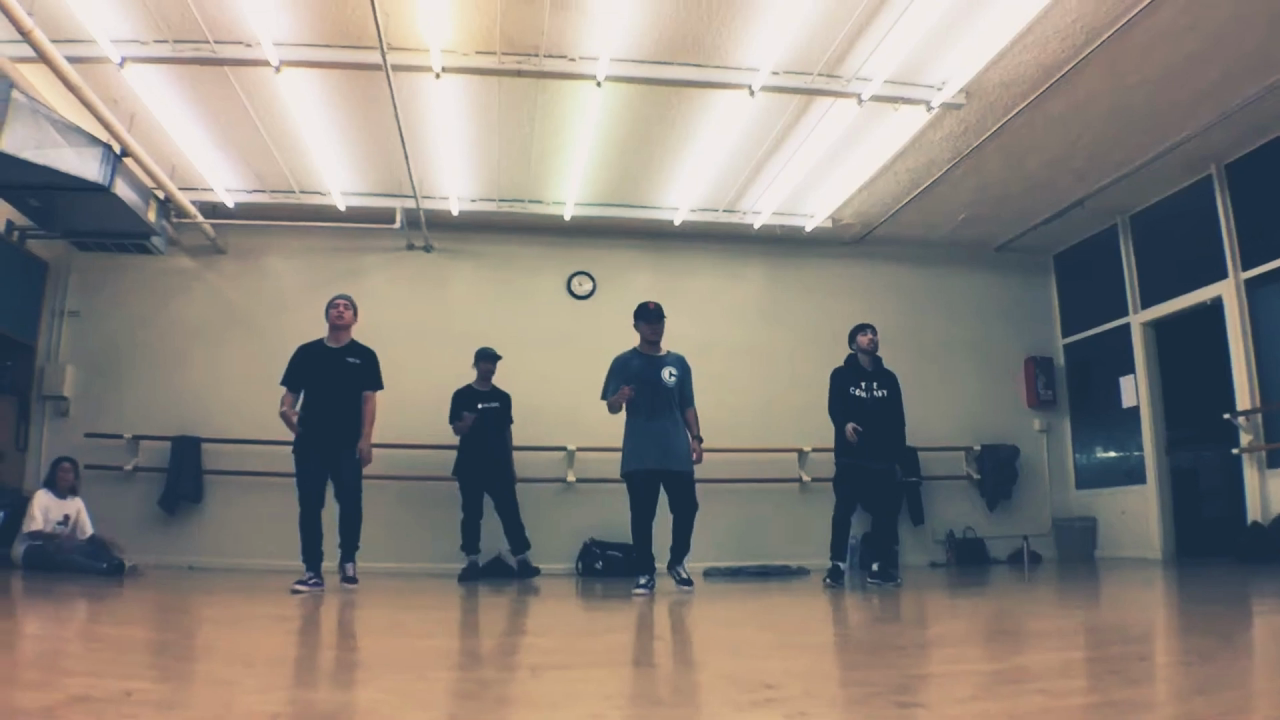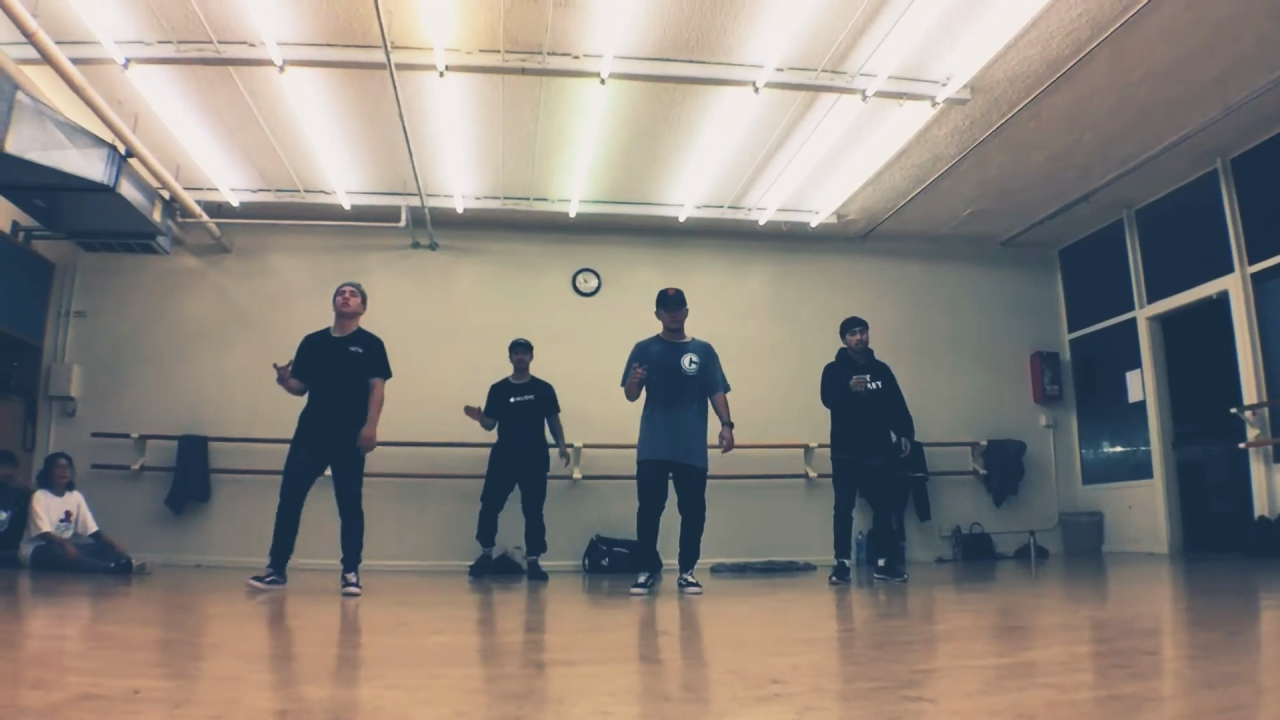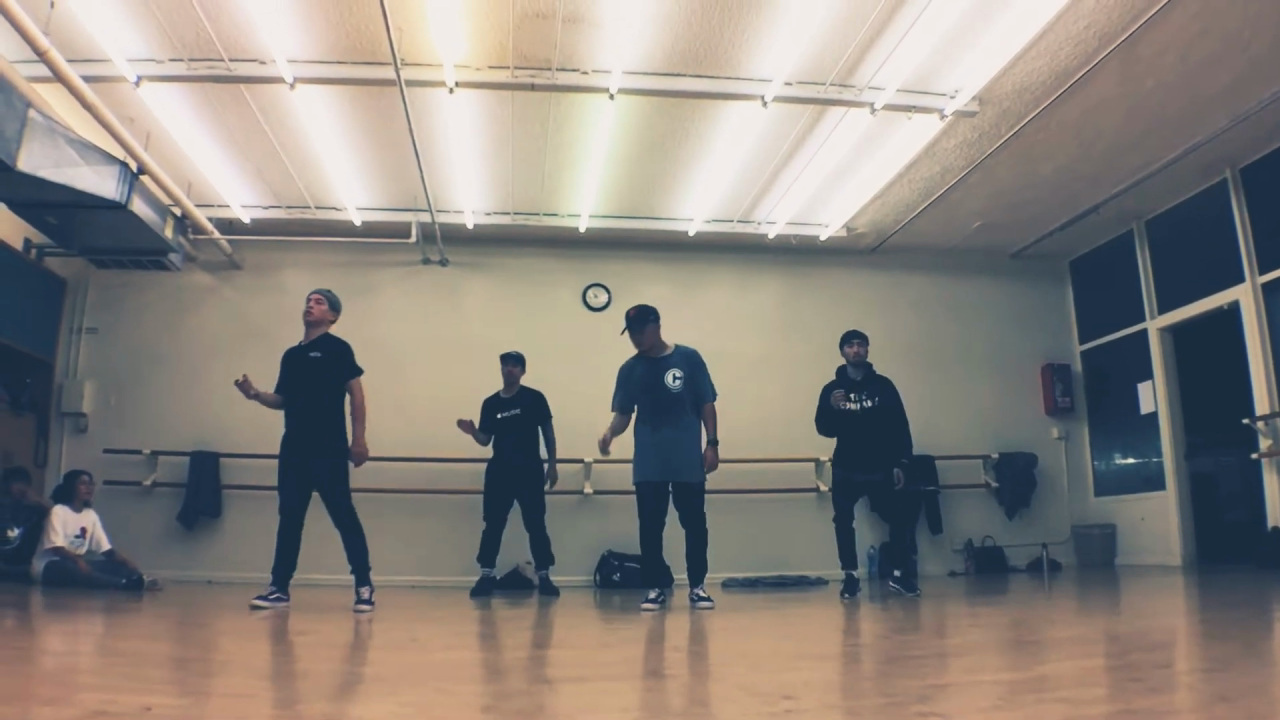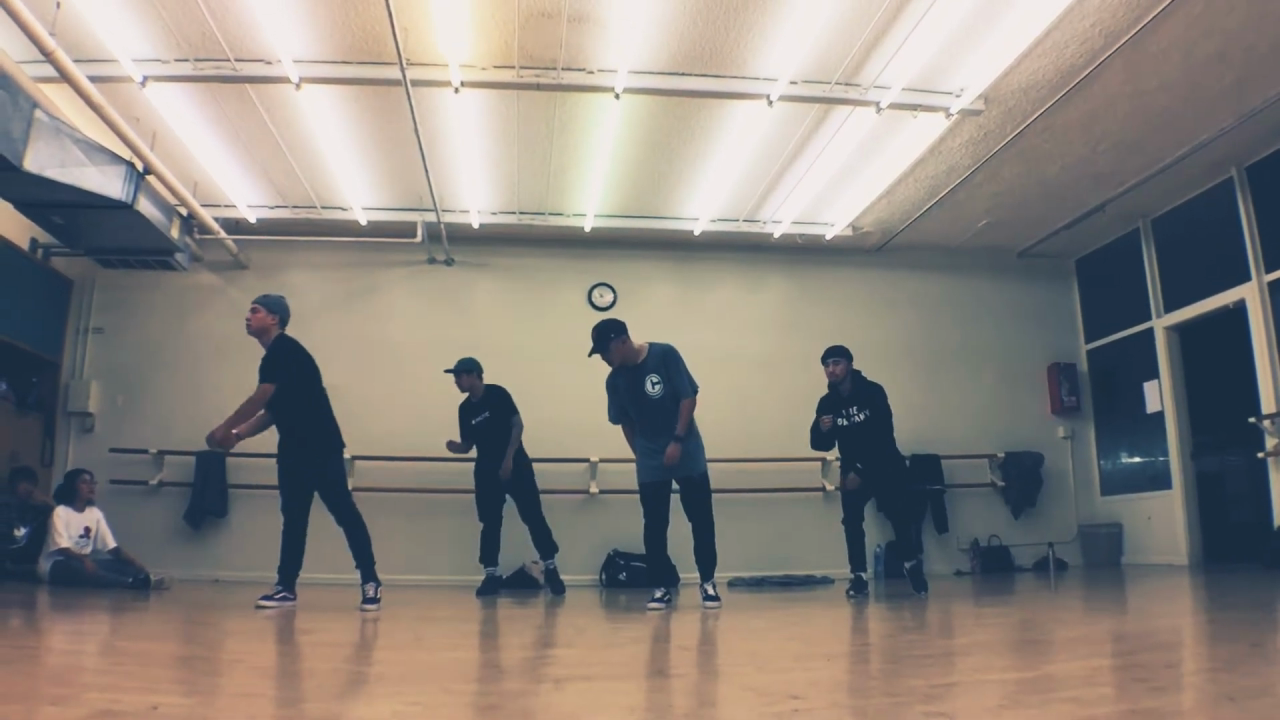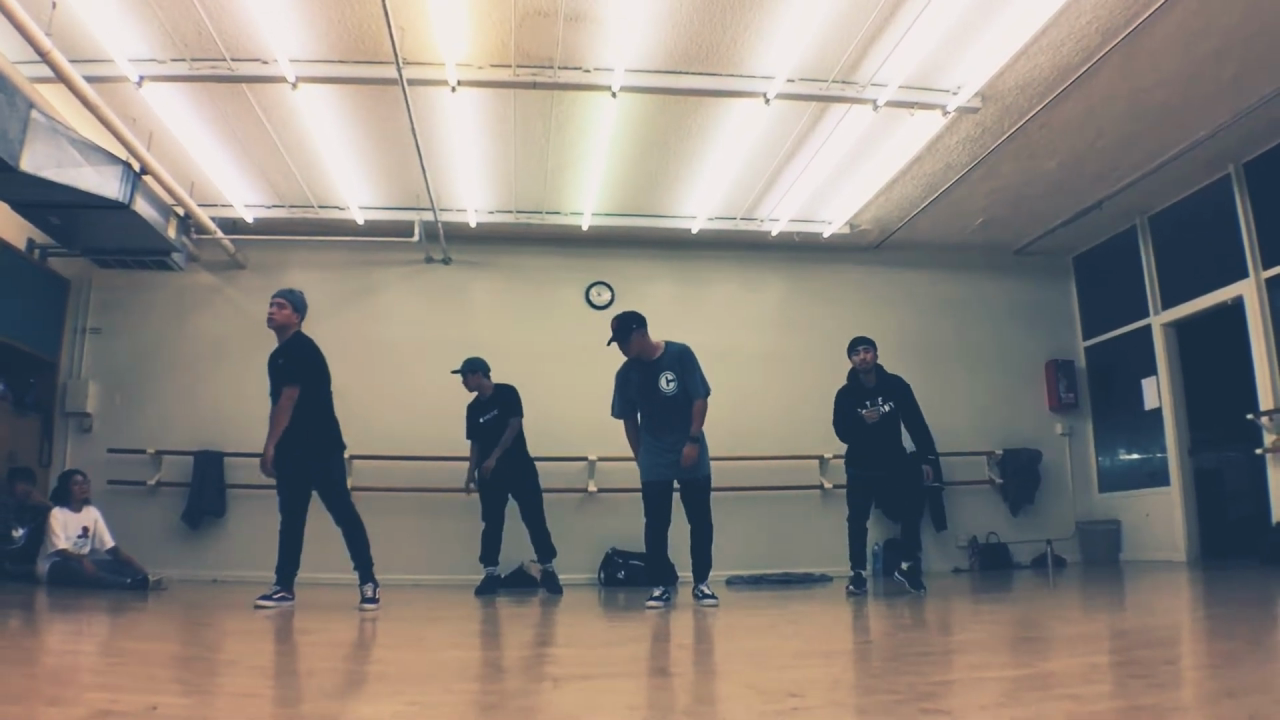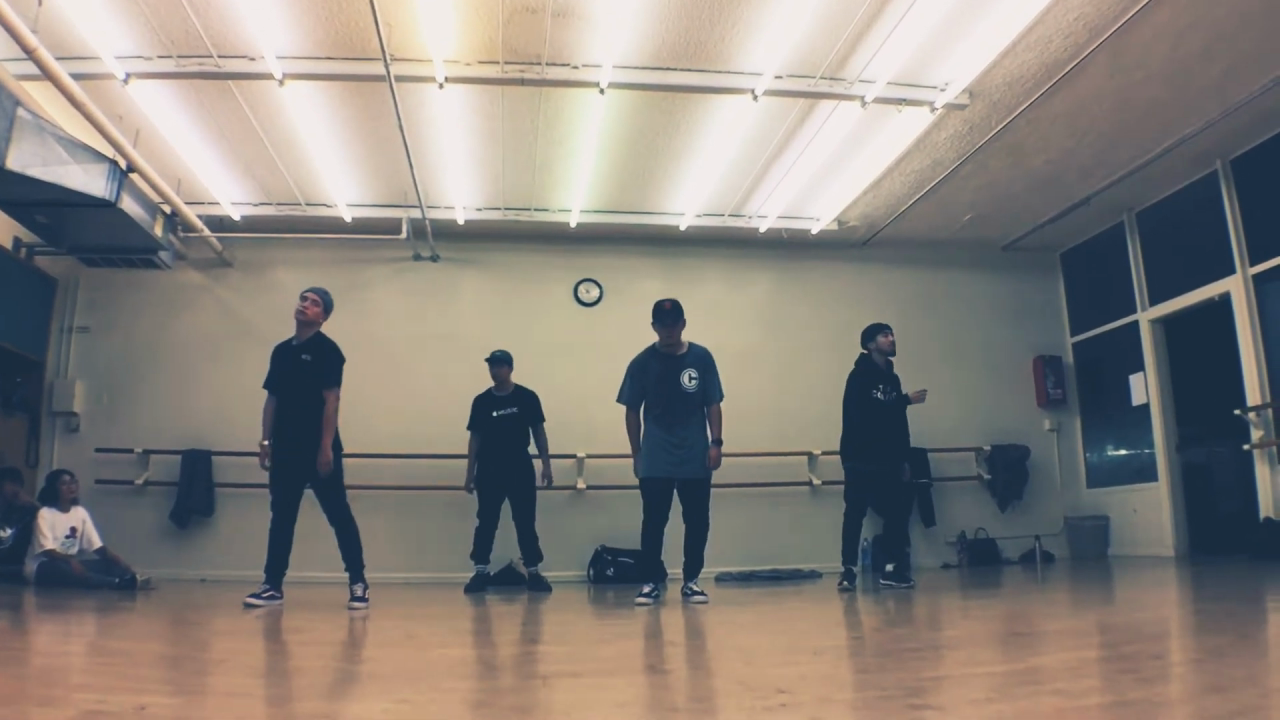
dt=0.7s
person 1, frame 1
left shoulder: (364, 356)
right shoulder: (306, 353)
left elbow: (368, 401)
right elbow: (291, 393)
left wrist: (366, 439)
right wrist: (286, 410)
left hip: (346, 444)
right hip: (309, 442)
left knee: (350, 500)
right knee: (309, 506)
left ankle: (347, 561)
right ankle: (313, 572)
person 1, frame 2
left shoulder: (370, 344)
right shoulder: (311, 342)
left elbow: (377, 388)
right elbow: (300, 388)
left wrist: (371, 426)
right wrist: (283, 380)
left hip: (349, 438)
right hip: (309, 434)
left knee: (350, 505)
right knee: (290, 497)
left ankle: (350, 572)
right ankle: (276, 568)
person 1, frame 3
left shoulder: (336, 348)
right shoulder: (291, 355)
left elbow: (355, 392)
right elbow: (283, 401)
left wrist: (358, 438)
right wrist: (255, 394)
left hip: (328, 449)
right hip: (294, 448)
left knee: (344, 516)
right knee: (290, 517)
left ankle: (364, 586)
right ankle: (280, 587)
person 1, frame 4
left shoulder: (285, 350)
right shoulder: (272, 357)
left elbow: (260, 400)
right elbow: (273, 413)
left wrist: (225, 429)
right wrist: (238, 435)
left hip: (321, 446)
right hip: (293, 449)
left knee: (344, 511)
right knee: (293, 518)
left ankle: (370, 582)
right ankle: (286, 587)
person 1, frame 5
left shoulder: (302, 349)
right shoulder: (277, 355)
left elbow: (288, 401)
left wrist: (269, 446)
right wrist: (274, 449)
left hip: (321, 447)
right hip: (292, 449)
left knee: (343, 513)
right knee: (290, 518)
left ankle: (368, 582)
right ankle: (284, 586)
person 1, frame 6
left shoulder: (327, 349)
right shoulder: (280, 351)
left elbow: (331, 400)
right elbow: (272, 400)
left wrist: (326, 447)
right wrist: (266, 442)
left hip: (319, 449)
right hip: (285, 449)
left knee: (339, 514)
right knee: (281, 517)
left ankle: (358, 583)
right ankle: (273, 585)
person 2, frame 1
left shoulder: (678, 363)
right shoulder: (624, 362)
left elbow: (687, 406)
right elbow: (611, 407)
left wrist: (696, 438)
right wrist: (619, 398)
left hip: (676, 452)
right hip: (639, 455)
left knee: (686, 506)
right knee: (642, 514)
left ankle: (677, 563)
right ankle: (645, 573)
person 2, frame 2
left shoulder: (703, 350)
right shoulder: (644, 349)
left elbow: (716, 392)
right elbow: (631, 396)
left wrist: (727, 424)
right wrist: (634, 381)
left hip: (692, 446)
right hip: (653, 444)
left knee: (693, 510)
right knee: (649, 506)
left ankle: (687, 571)
right ankle: (647, 570)
person 2, frame 3
left shoulder: (689, 358)
right shoulder: (630, 369)
left elbow: (707, 403)
right elbow: (623, 414)
left wrist: (712, 443)
right wrist: (609, 436)
left hip: (688, 460)
right hip: (648, 463)
left knee: (695, 524)
right knee: (650, 526)
left ankle: (697, 586)
right ankle: (656, 587)
person 2, frame 4
left shoulder: (665, 355)
right shoulder: (614, 380)
left elbow: (689, 398)
left wrist: (677, 440)
right wrist: (641, 455)
left hip: (686, 452)
right hip: (650, 461)
left knee: (701, 519)
right knee: (654, 526)
left ankle: (707, 581)
right ankle: (662, 587)
person 2, frame 5
left shoulder: (681, 355)
right shoulder: (626, 374)
left elbow: (700, 399)
right elbow: (629, 420)
left wrist: (693, 441)
right wrist: (640, 457)
left hip: (691, 455)
right hip: (654, 460)
left knee: (701, 521)
right knee: (656, 524)
left ankle: (701, 582)
right ankle: (661, 585)
person 2, frame 6
left shoulder: (702, 358)
right shoulder: (642, 363)
left elbow: (713, 404)
right elbow: (632, 411)
left wrist: (716, 443)
right wrist: (636, 454)
left hip: (696, 458)
right hip: (656, 459)
left knee: (698, 521)
right knee: (653, 521)
left ankle: (691, 581)
right ankle: (651, 582)
person 3, frame 1
left shoulder: (888, 378)
right shoulder: (842, 375)
left elbow: (897, 420)
right elbow: (835, 408)
left wrist: (897, 457)
right wrist: (844, 425)
left hip: (882, 459)
right hip: (850, 458)
left knee: (884, 513)
right knee: (843, 511)
left ankle: (878, 566)
right ankle: (837, 566)
person 3, frame 2
left shoulder: (881, 370)
right shoulder: (834, 370)
left elbow: (897, 405)
right elbow: (828, 399)
left wrist: (904, 433)
right wrist: (848, 388)
left hip: (879, 452)
right hip: (845, 453)
left knee: (884, 507)
right knee: (843, 508)
left ankle: (883, 562)
right ankle: (842, 563)
person 3, frame 3
left shoulder: (883, 385)
right shoulder: (832, 389)
left elbow: (900, 426)
right elbow: (826, 430)
left wrist: (900, 463)
right wrist: (832, 408)
left hip: (882, 467)
right hip: (846, 470)
left knee: (900, 517)
right knee: (842, 519)
left ankle: (900, 574)
right ankle: (851, 576)
person 3, frame 4
left shoulder: (873, 392)
right shoulder: (827, 403)
left elbow: (883, 435)
right elbow: (822, 445)
left wrist: (861, 470)
right wrist: (822, 430)
left hip: (887, 467)
right hip: (852, 469)
left knee: (900, 516)
right knee: (851, 521)
left ankle: (912, 565)
right ankle: (859, 576)
person 3, frame 5
left shoulder: (896, 385)
right shoulder: (846, 394)
left elbow: (915, 422)
right elbow: (843, 433)
left wrist: (928, 457)
right wrist: (862, 421)
left hip: (895, 463)
right hip: (861, 467)
left knee: (913, 509)
right knee: (857, 518)
left ankle: (908, 567)
right ankle: (858, 574)
person 3, frame 6
left shoulder: (892, 378)
right shoulder: (860, 376)
left elbow: (899, 420)
right elbow: (867, 413)
left wrist: (903, 458)
right wrist: (906, 401)
left hip: (887, 459)
right hip: (859, 458)
left knee: (898, 512)
right knee: (855, 513)
left ankle: (892, 568)
right ankle: (849, 570)
person 4, frame 1
left shoulder: (503, 397)
right shoulder: (462, 395)
right elbow: (458, 431)
left wrist: (511, 462)
right wrist: (465, 424)
left hip: (499, 465)
right hip: (470, 465)
left knee: (510, 510)
right knee: (472, 514)
left ankle: (522, 559)
right ankle: (472, 562)
person 4, frame 2
left shoulder: (544, 388)
right shoulder: (498, 389)
left elbow: (553, 419)
right elbow: (490, 424)
left wrist: (561, 445)
right wrist: (479, 417)
left hip: (535, 458)
right hip: (503, 456)
left knee: (533, 510)
right knee: (490, 504)
left ankle: (533, 560)
right ankle: (486, 553)
person 4, frame 3
left shoulder: (533, 398)
right shoulder: (490, 404)
left elbow: (547, 431)
right elbow: (485, 440)
left wrist: (552, 464)
right wrist: (472, 432)
left hip: (530, 471)
right hip: (499, 471)
left knee: (536, 524)
right knee: (493, 524)
left ankle: (543, 576)
right ankle: (487, 575)
person 4, frame 4
left shoulder: (498, 394)
right shoulder: (465, 409)
left elbow: (517, 425)
right elbow: (469, 443)
left wrist: (509, 458)
right wrist: (458, 447)
left hip: (515, 466)
right hip: (486, 471)
left knee: (533, 517)
right knee: (490, 523)
left ankle: (550, 567)
right ankle: (491, 574)
person 4, frame 5
left shoulder: (507, 393)
right shoulder: (473, 408)
left elbow: (514, 427)
right elbow: (475, 443)
left wrist: (493, 458)
right wrist: (471, 473)
left hip: (519, 466)
right hip: (489, 472)
left knee: (535, 519)
right knee: (492, 523)
left ankle: (547, 570)
right ankle: (490, 573)
person 4, frame 6
left shoulder: (527, 398)
right shoulder: (481, 401)
left elbow: (538, 432)
right elbow: (475, 437)
left wrist: (546, 465)
right wrist: (470, 472)
left hip: (520, 469)
right hip: (489, 471)
left knee: (525, 523)
right knee: (486, 522)
left ankle: (533, 572)
right ankle: (481, 572)
